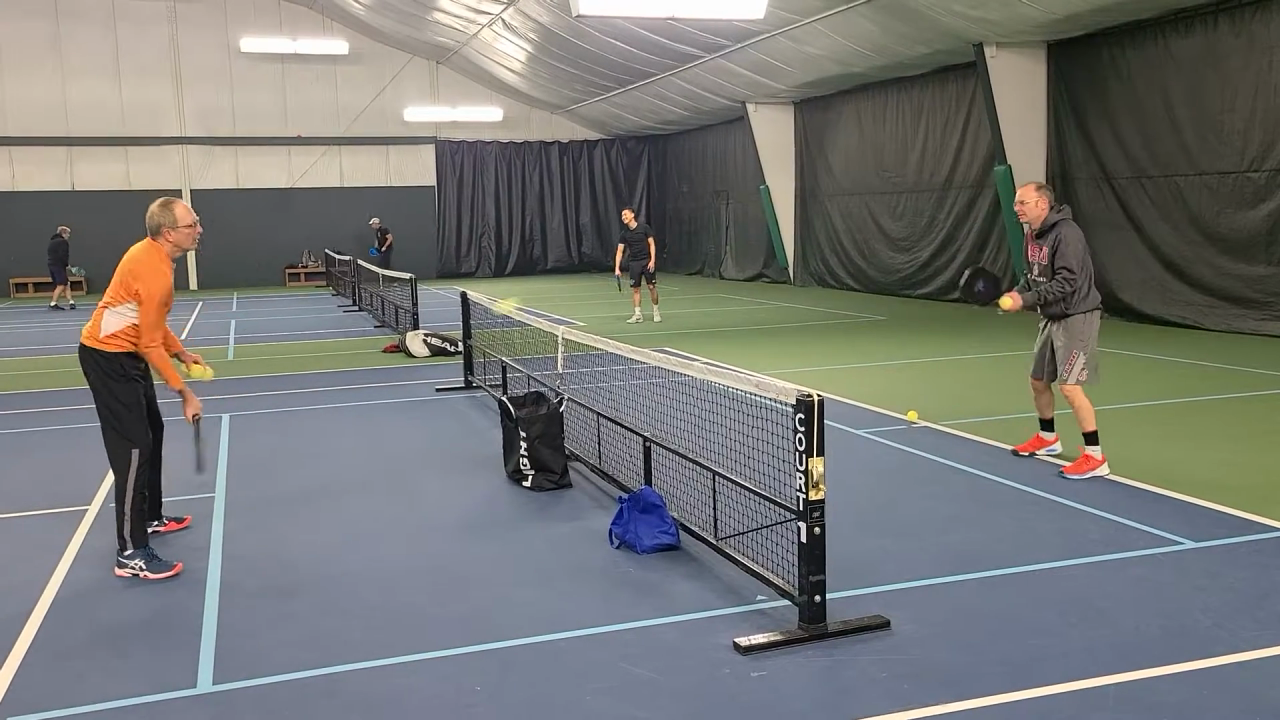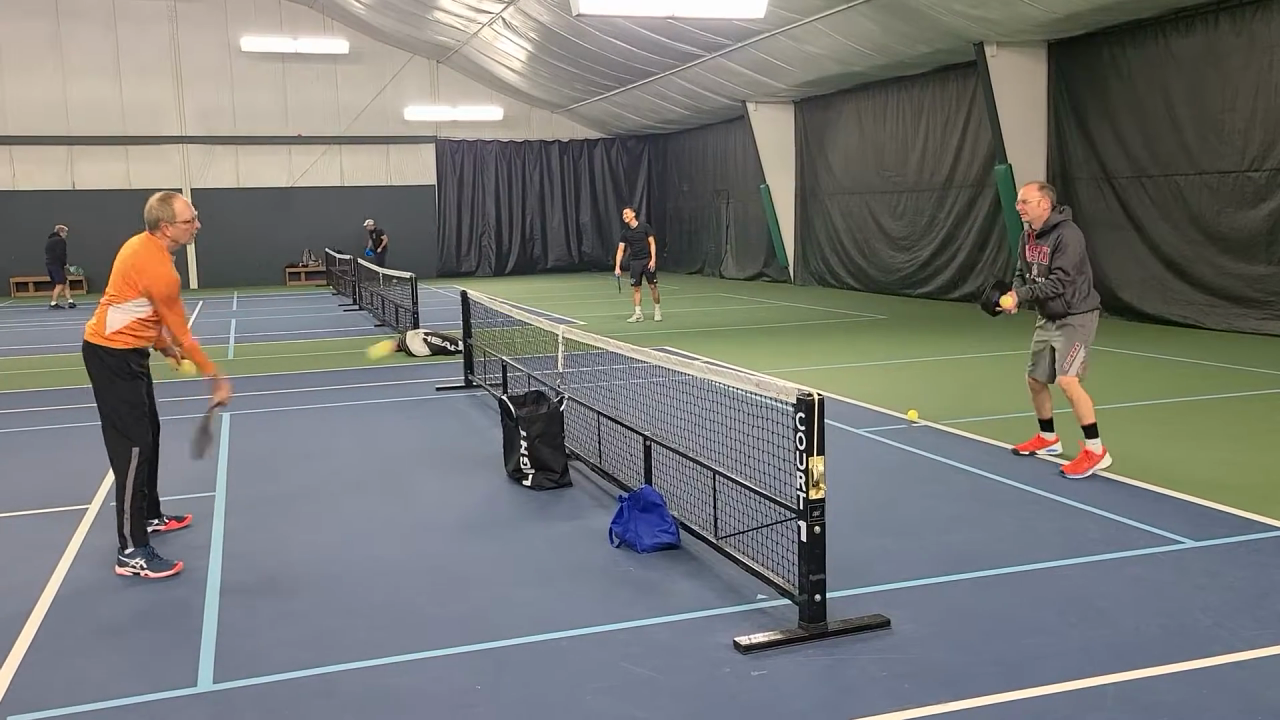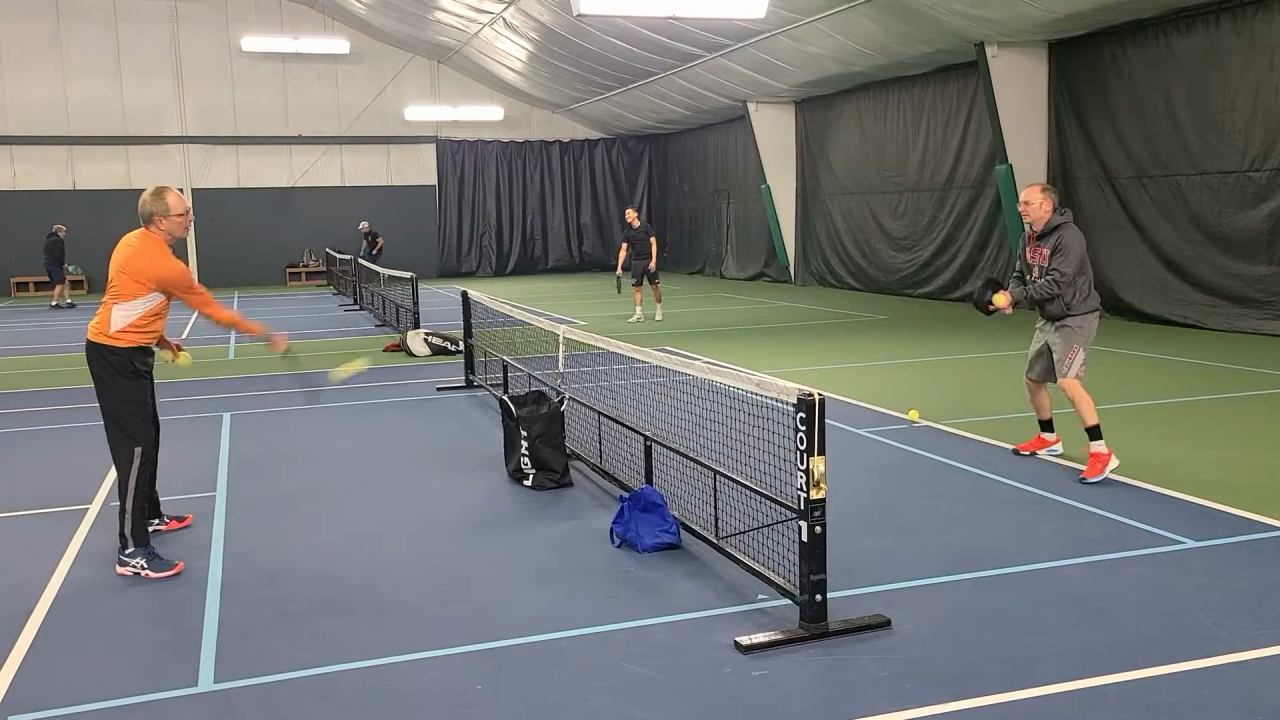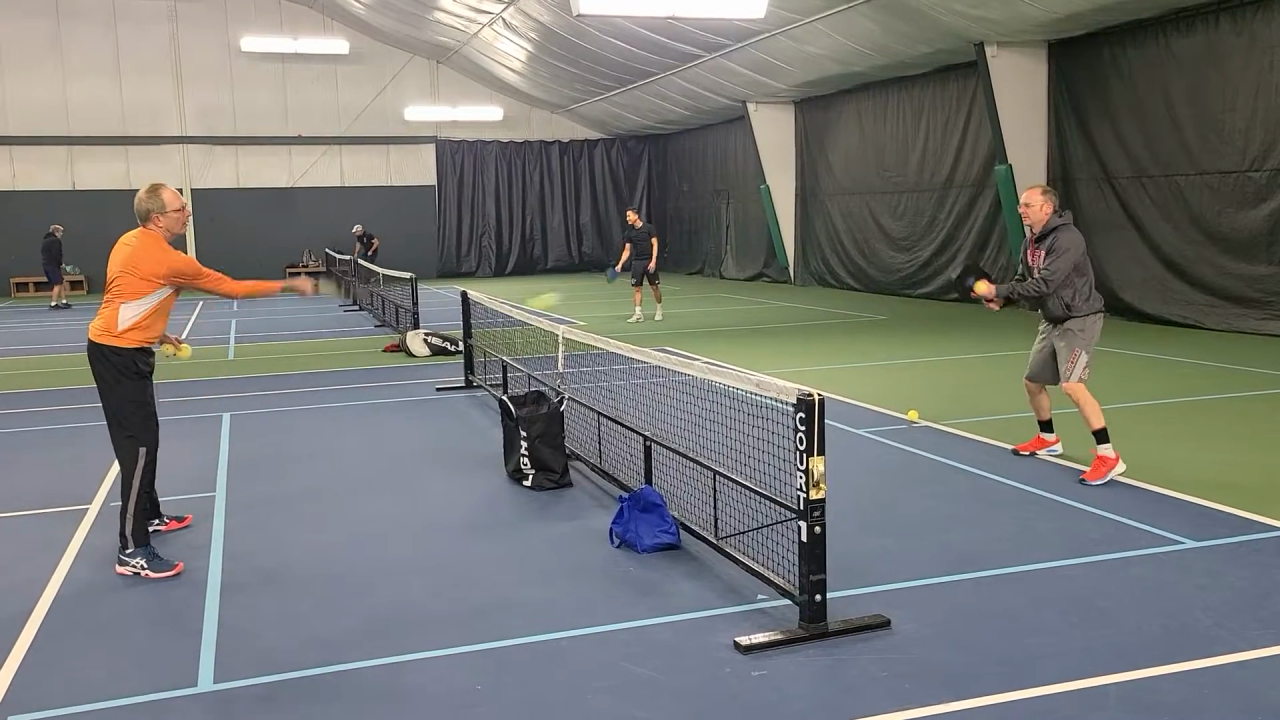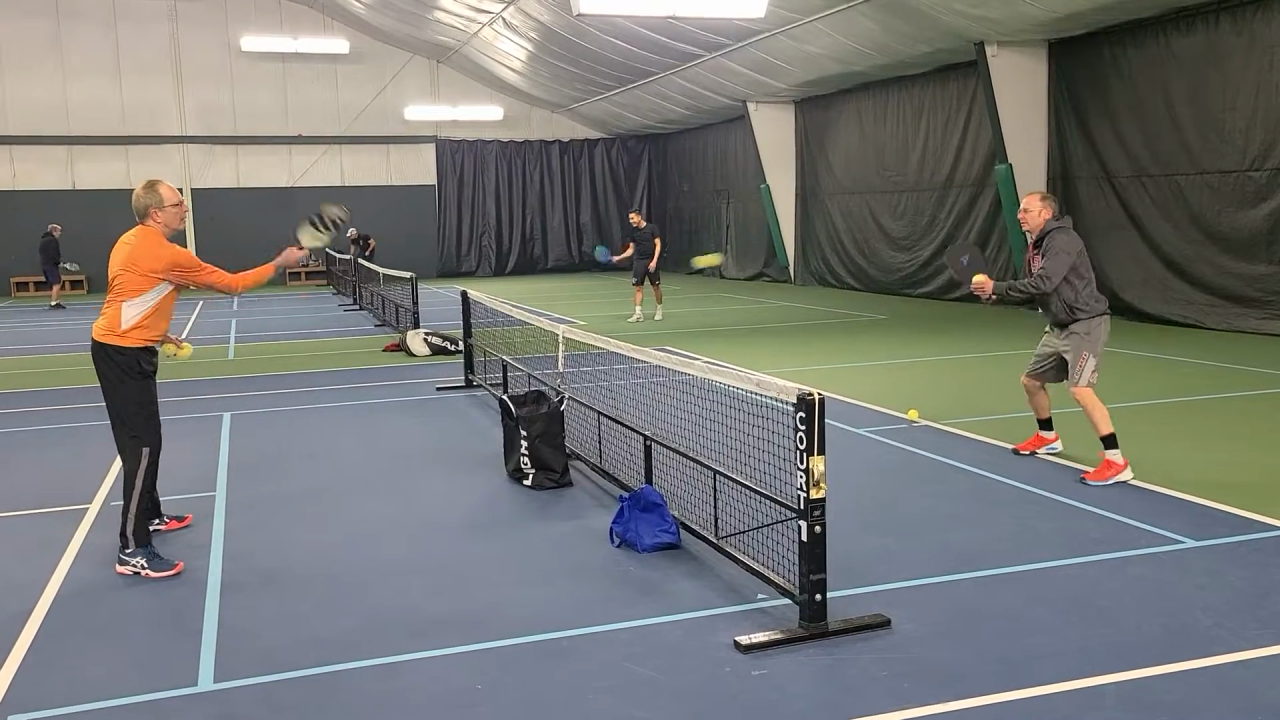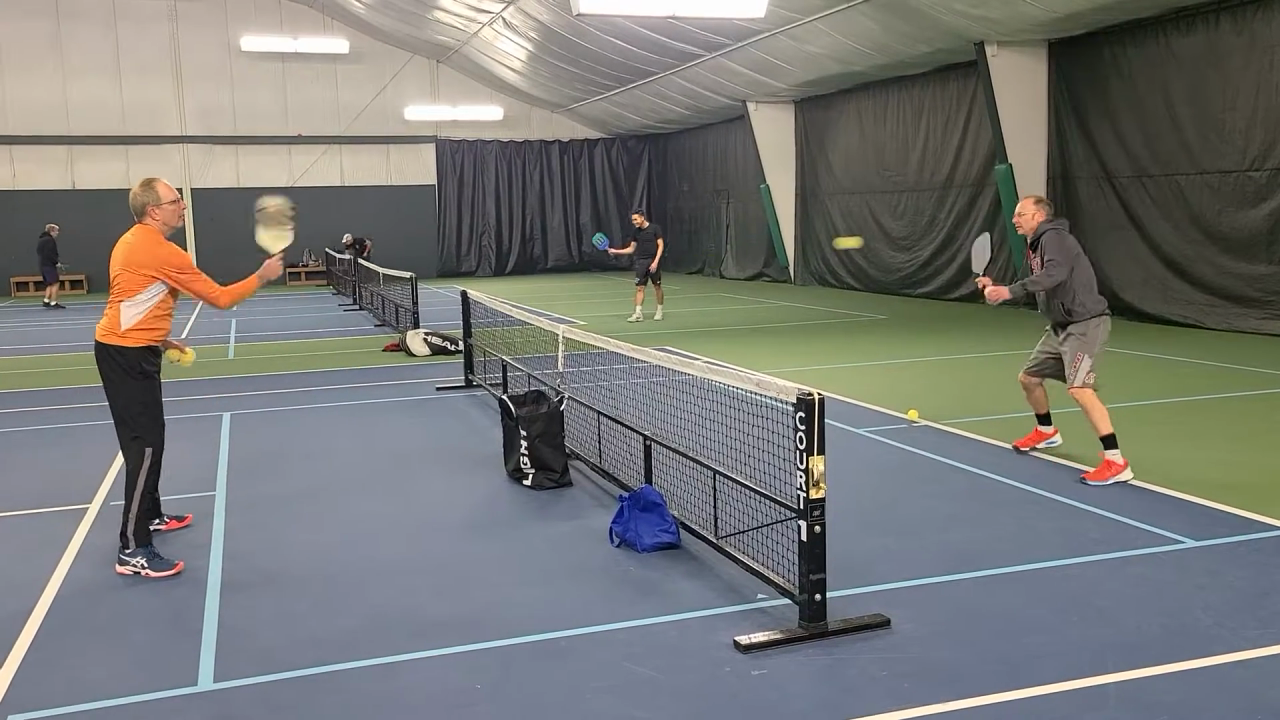
dt=0.1s
person 1, frame 1
left shoulder: (149, 253)
right shoulder: (156, 276)
right elbow: (153, 345)
left wrist: (183, 352)
right wrist: (185, 394)
left hip: (122, 353)
right hip: (109, 357)
left knee: (151, 433)
right knee: (133, 446)
left ankle: (149, 516)
right ankle: (131, 552)
person 1, frame 2
left shoulder: (141, 244)
right shoulder: (159, 270)
right elbow: (182, 334)
left wrist: (164, 343)
right wrist: (217, 378)
left hip: (125, 350)
right hip: (112, 354)
left knee: (148, 433)
right knee: (133, 445)
left ankle: (149, 516)
right ankle: (133, 552)
person 1, frame 3
left shoulder: (134, 242)
right shoulder: (163, 264)
right elbow: (213, 309)
left wrist: (159, 337)
right wrist: (265, 334)
left hip: (119, 350)
right hip: (116, 355)
left knee: (145, 436)
right knee: (135, 445)
left ankle: (148, 514)
right ankle: (132, 551)
person 1, frame 4
left shoulder: (131, 241)
right shoulder: (167, 260)
right elbow: (230, 288)
left wrist: (157, 334)
right wrist: (287, 284)
left hip: (119, 349)
right hip: (119, 355)
left knee: (144, 436)
right knee: (138, 445)
left ankle: (148, 514)
right ankle: (133, 551)
person 1, frame 5
left shoulder: (132, 241)
right shoulder: (165, 254)
right elbow: (232, 284)
left wrist: (159, 335)
right wrist: (280, 262)
left hip: (123, 348)
right hip: (123, 354)
left knee: (147, 439)
right knee: (142, 445)
left ankle: (150, 514)
right ankle: (133, 551)
person 1, frame 6
left shoulder: (132, 241)
right shoulder: (163, 252)
right elbow: (220, 298)
left wrist: (162, 339)
right wrist: (262, 275)
left hip: (125, 349)
right hip: (128, 354)
left knee: (147, 438)
right knee: (145, 445)
left ankle: (149, 514)
right ankle: (132, 551)
person 2, frame 1
left shoulder: (1066, 233)
right shoulder: (1031, 236)
left elbow: (1065, 283)
left wrist: (1026, 300)
right wrist: (1017, 294)
left hip: (1078, 318)
right hip: (1051, 320)
left knee: (1070, 388)
right knee: (1037, 381)
left ankle: (1094, 457)
right ankle: (1047, 439)
person 2, frame 2
left shoulder: (1067, 234)
right shoulder: (1028, 236)
left elbow: (1060, 282)
right elbow: (1023, 274)
left wrist: (1021, 295)
right wrist: (1014, 294)
left hip: (1076, 318)
right hip: (1048, 319)
left knee: (1067, 382)
right knee: (1035, 381)
left ankle: (1095, 450)
right ankle: (1048, 438)
person 2, frame 3
left shoulder: (1068, 236)
right shoulder: (1028, 239)
left elbow: (1055, 284)
right elbow: (1021, 277)
left wrist: (1013, 297)
right wrist: (1010, 297)
left hip: (1077, 319)
right hip: (1048, 320)
left knee: (1069, 383)
right knee: (1033, 380)
left ankle: (1100, 451)
right ankle: (1048, 439)
person 2, frame 4
left shoulder: (1066, 238)
right shoulder: (1031, 241)
left elbow: (1046, 283)
right elbow: (1023, 280)
left wrist: (999, 291)
right wrist: (1000, 297)
left hip: (1079, 321)
right hip: (1052, 322)
left knee: (1072, 386)
right knee: (1033, 382)
left ankle: (1108, 456)
right ankle: (1048, 439)
person 2, frame 5
left shoulder: (1061, 238)
right shoulder: (1038, 243)
left elbow: (1045, 281)
right elbow: (1031, 290)
left wrist: (997, 287)
right wrist: (994, 289)
left hip: (1087, 324)
right hip: (1060, 326)
left knee: (1082, 390)
right knee: (1031, 380)
left ankle: (1116, 462)
right ankle: (1048, 438)
person 2, frame 6
left shoulder: (1054, 238)
right shoulder: (1038, 245)
left elbow: (1055, 275)
right elbow: (1036, 289)
left wrist: (1010, 291)
right wrist: (995, 287)
left hip: (1086, 324)
right hip: (1060, 326)
left knee: (1080, 390)
right knee: (1028, 378)
left ankle: (1116, 462)
right ankle: (1046, 431)
